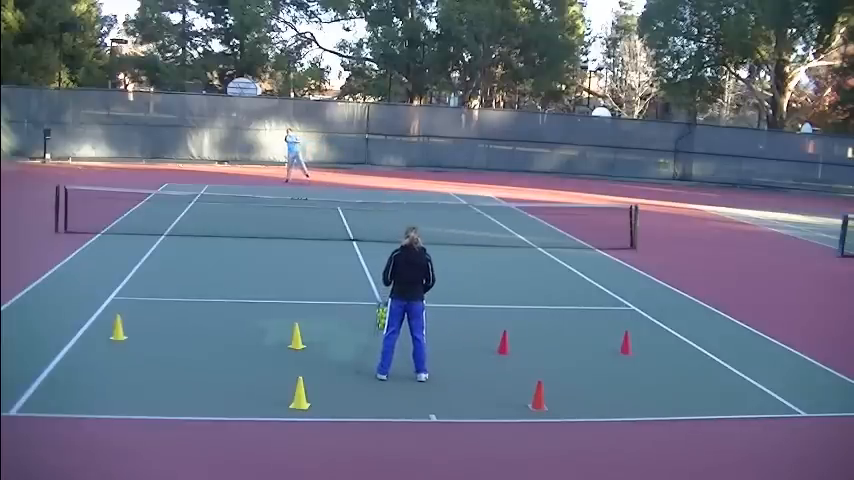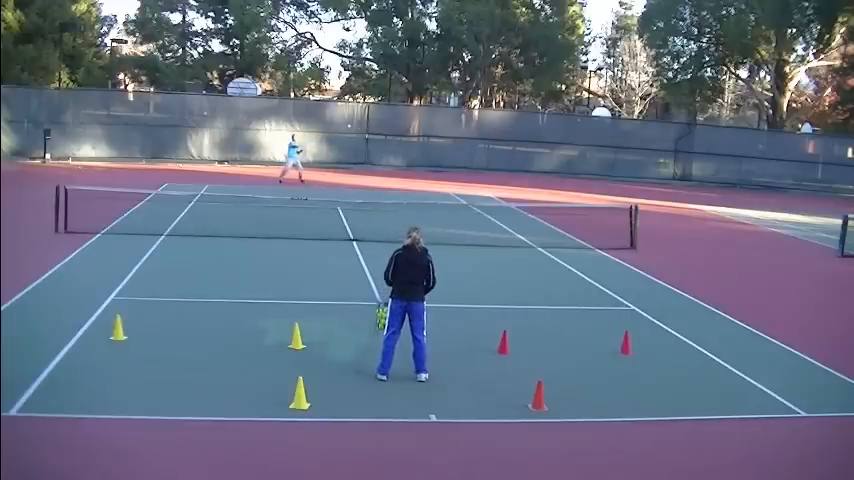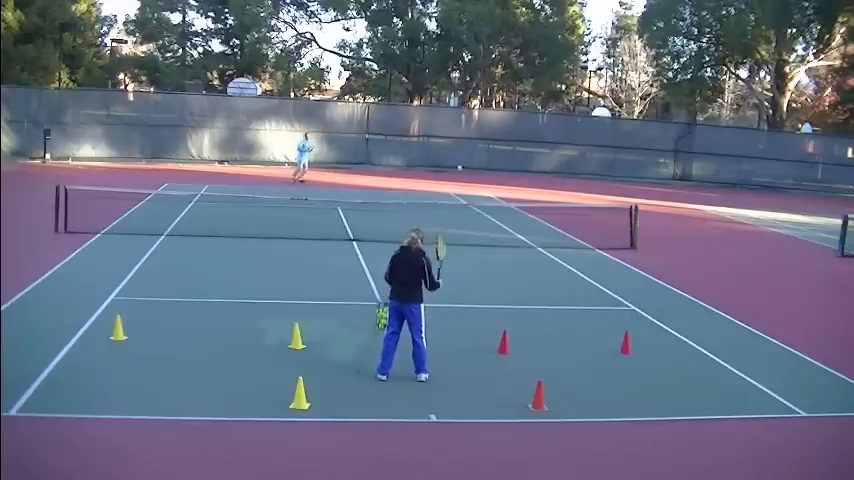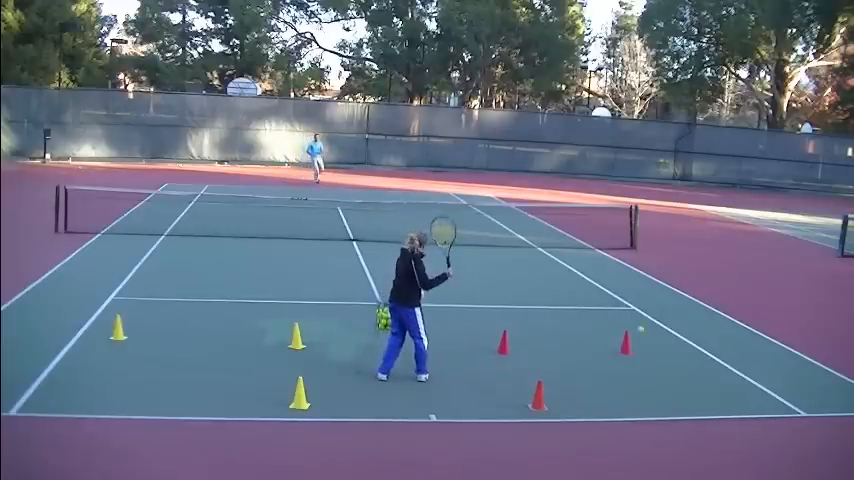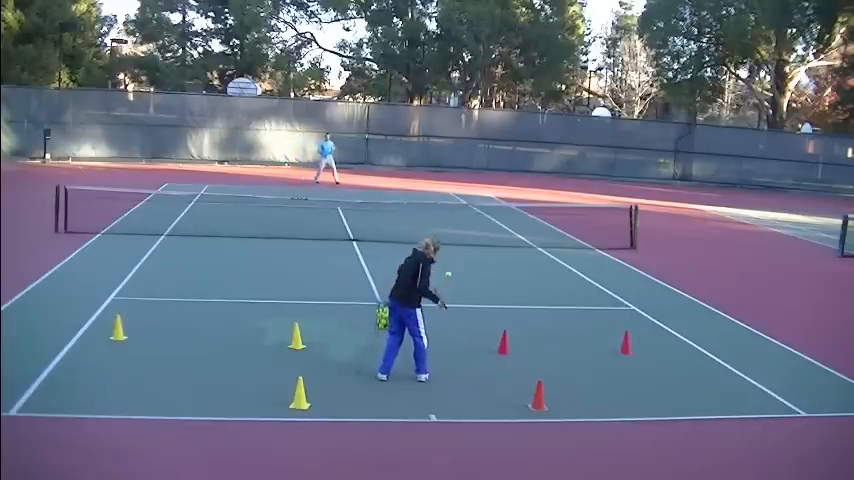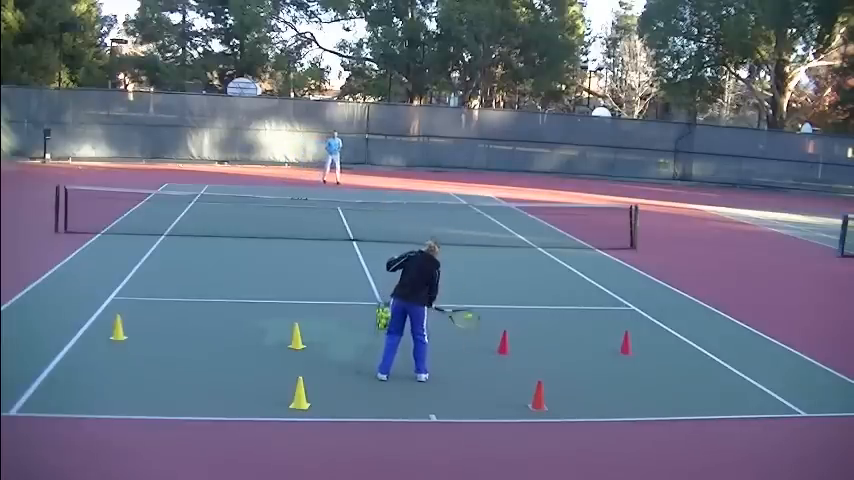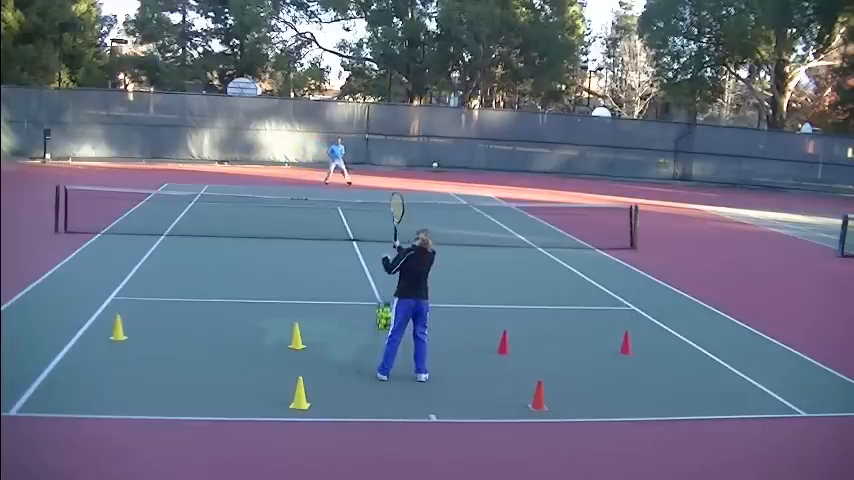
dt=0.3s
person 1, frame 1
left shoulder: (396, 254)
right shoulder: (425, 257)
left elbow: (386, 278)
right elbow: (431, 281)
left wrist: (390, 283)
left hip: (397, 299)
right hip: (416, 301)
left knee: (390, 335)
right knee: (418, 336)
left ankle: (383, 371)
right ankle: (421, 372)
person 1, frame 2
left shoulder: (398, 254)
right shoulder: (426, 258)
left elbow: (388, 277)
right elbow: (431, 282)
left hip: (397, 299)
right hip: (417, 301)
left knee: (391, 335)
right knee: (419, 336)
left ankle: (383, 371)
right ankle: (421, 372)
person 1, frame 3
left shoulder: (397, 255)
right shoulder: (423, 259)
left elbow: (388, 278)
right elbow: (431, 285)
right wrist: (438, 283)
left hip: (396, 300)
right hip: (414, 303)
left knee: (391, 336)
right knee: (418, 337)
left ankle: (383, 371)
right ankle: (421, 372)
person 1, frame 4
left shoulder: (403, 257)
right shoulder: (415, 260)
right elbow: (425, 284)
right wrist: (445, 276)
left hip: (395, 302)
right hip: (409, 305)
left knee: (396, 336)
right knee: (420, 338)
left ankle: (383, 371)
right ankle: (422, 373)
person 1, frame 5
left shoulder: (412, 257)
right shoulder: (424, 263)
right elbow: (422, 289)
right wrist: (437, 299)
left hip: (395, 300)
right hip: (409, 305)
left knee: (394, 336)
right knee: (420, 337)
left ankle: (384, 371)
right ankle: (421, 373)
person 1, frame 6
left shoulder: (412, 256)
right shoulder: (435, 269)
left elbow: (390, 267)
right elbow: (432, 294)
left wrist: (393, 260)
right wrist: (429, 305)
left hip: (399, 299)
right hip: (417, 304)
left knee: (393, 335)
right knee: (420, 337)
left ankle: (383, 371)
right ankle: (421, 372)
person 1, frame 7
left shoulder: (408, 253)
right shoulder: (430, 256)
left elbow: (391, 270)
left wrist: (385, 259)
right wrist: (399, 248)
left hip: (403, 299)
right hip: (422, 300)
left knee: (394, 335)
right knee: (421, 336)
left ankle: (383, 372)
right ankle: (421, 372)
